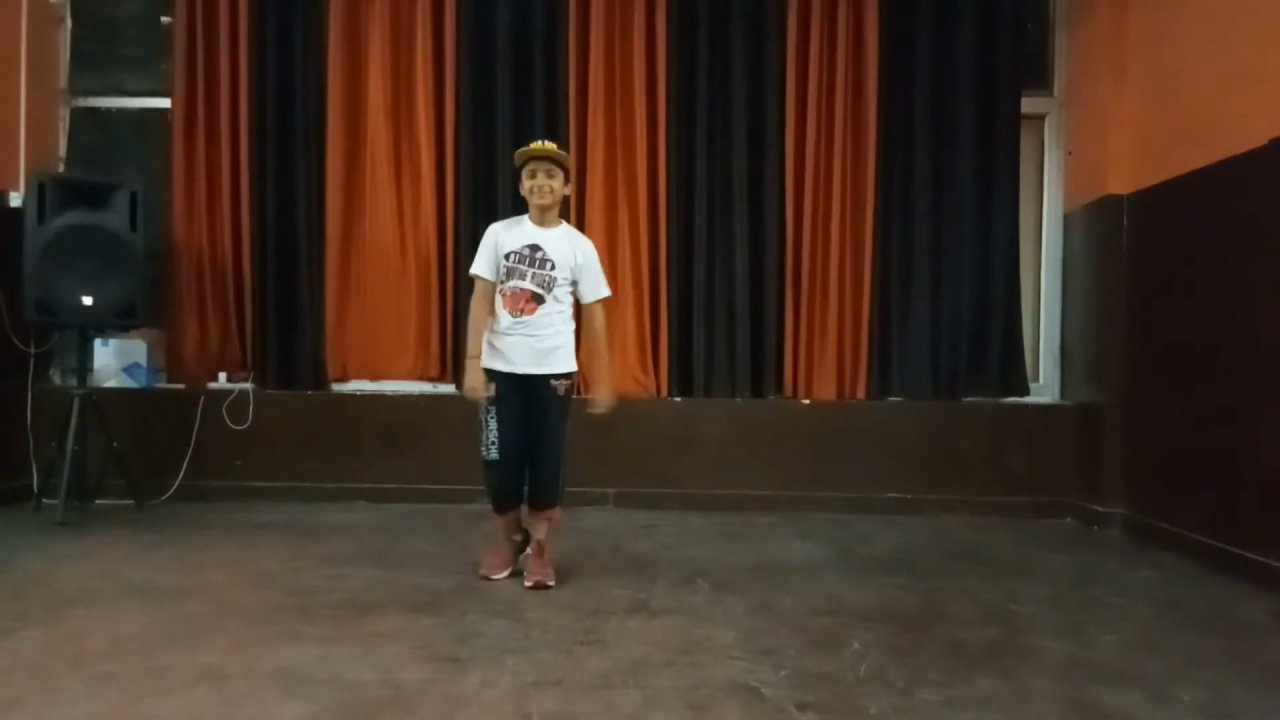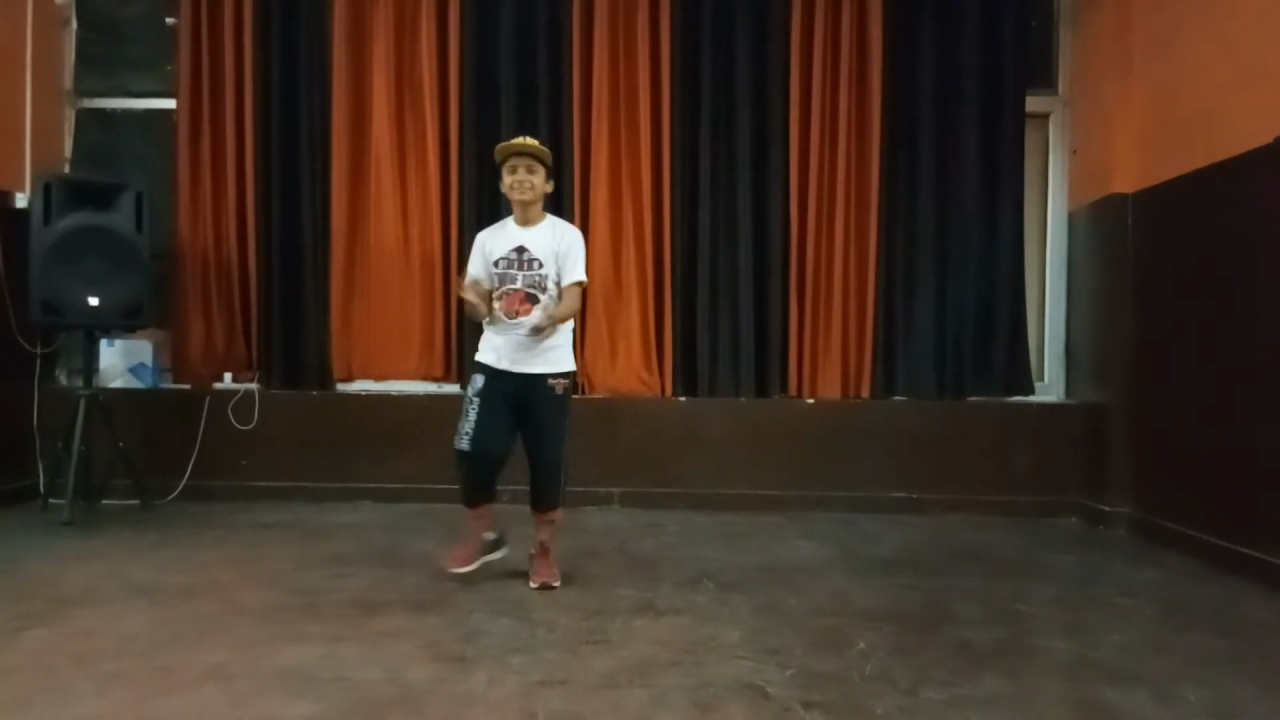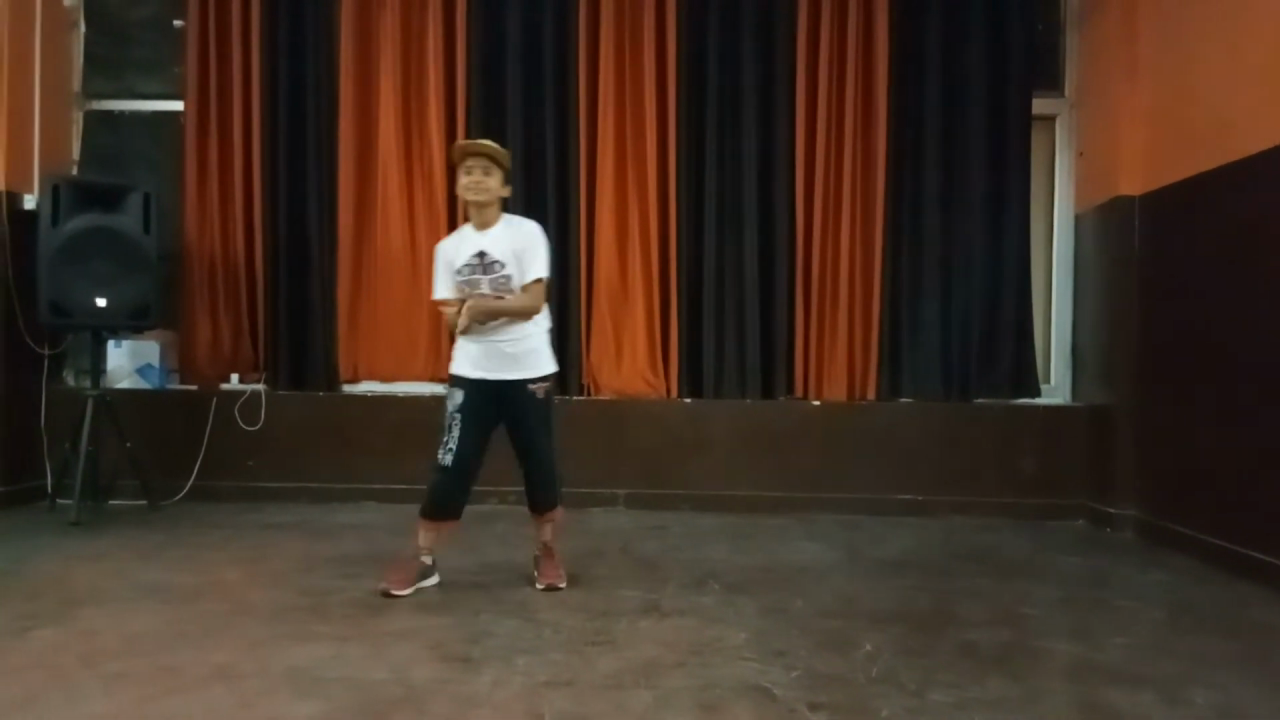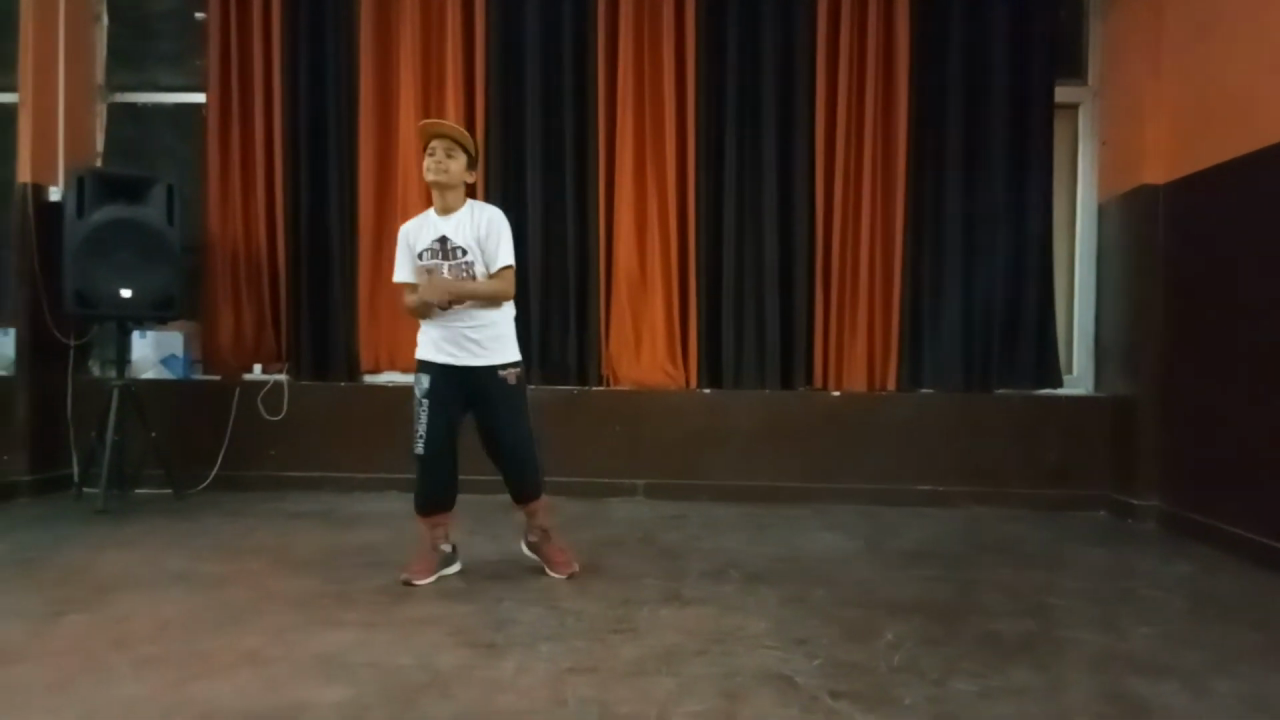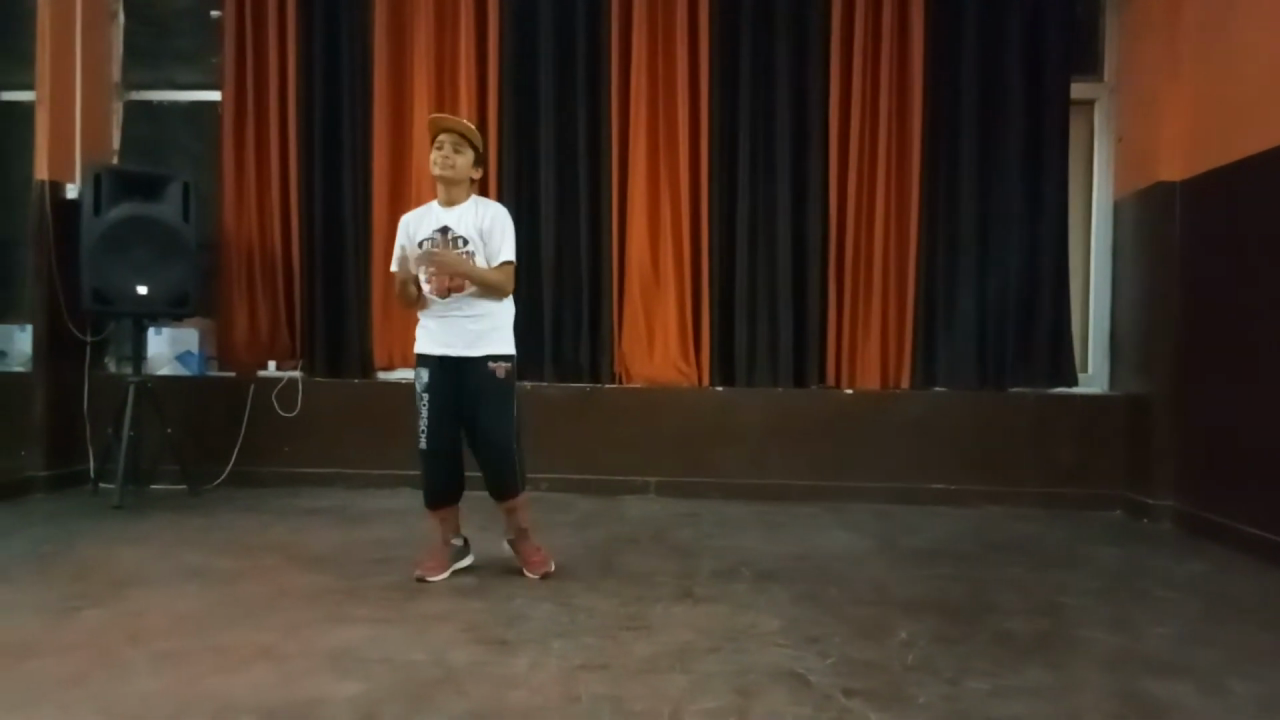
dt=0.3s
person 1, frame 1
left shoulder: (579, 246)
right shoulder: (498, 234)
left elbow: (595, 315)
right elbow: (481, 299)
left wrist: (602, 379)
right wrist: (473, 363)
left hip: (551, 370)
right hip: (501, 368)
left knee: (547, 461)
right knee: (501, 459)
left ankle: (539, 548)
right ankle: (511, 536)
person 1, frame 2
left shoulder: (566, 236)
right shoulder: (487, 239)
left elbow: (573, 301)
right elbow: (480, 301)
left wrist: (550, 318)
right wrist: (475, 301)
left hip: (548, 368)
right hip: (495, 363)
left knee: (547, 463)
right knee: (476, 451)
left ankle: (543, 551)
right ankle: (484, 534)
person 1, frame 3
left shoulder: (526, 233)
right shoulder: (448, 248)
left elbow: (533, 301)
right elbow: (446, 315)
left wrist: (486, 305)
right wrist: (461, 314)
left hip: (528, 370)
right hip: (471, 372)
left knee: (539, 466)
right knee: (453, 465)
left ankle: (546, 552)
right ankle: (423, 558)
person 1, frame 4
left shoulder: (489, 219)
right shoulder: (411, 231)
left elbow: (505, 288)
right elbow: (408, 302)
left wrist: (455, 288)
right wrist: (425, 297)
left hip: (495, 359)
right hip: (437, 360)
left knee: (514, 451)
right knee: (432, 455)
left ankle: (540, 536)
right ankle: (438, 547)
person 1, frame 5
left shoulder: (493, 215)
right shoulder: (411, 222)
left elbow: (503, 285)
right elbow: (410, 297)
left wrist: (465, 267)
right wrist: (404, 277)
left hip: (488, 351)
right hip: (433, 349)
left knee: (496, 445)
right knee: (436, 450)
left ankle: (519, 534)
right ankle: (449, 541)
